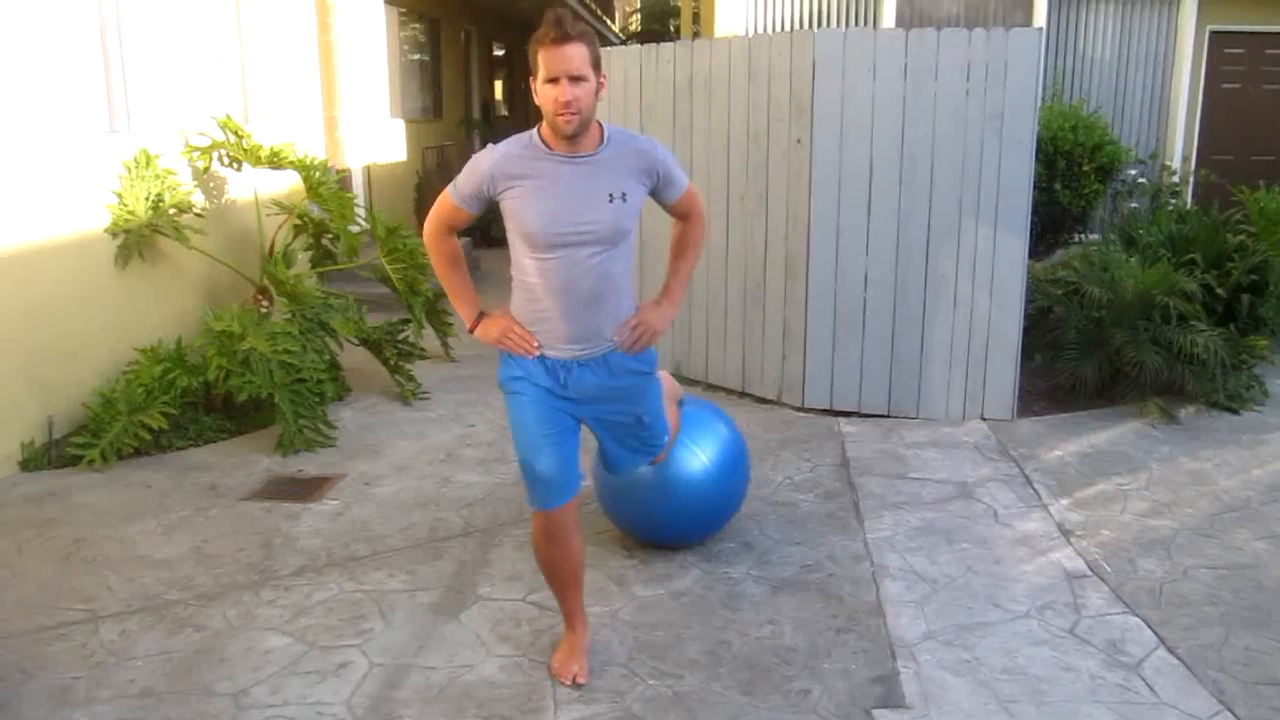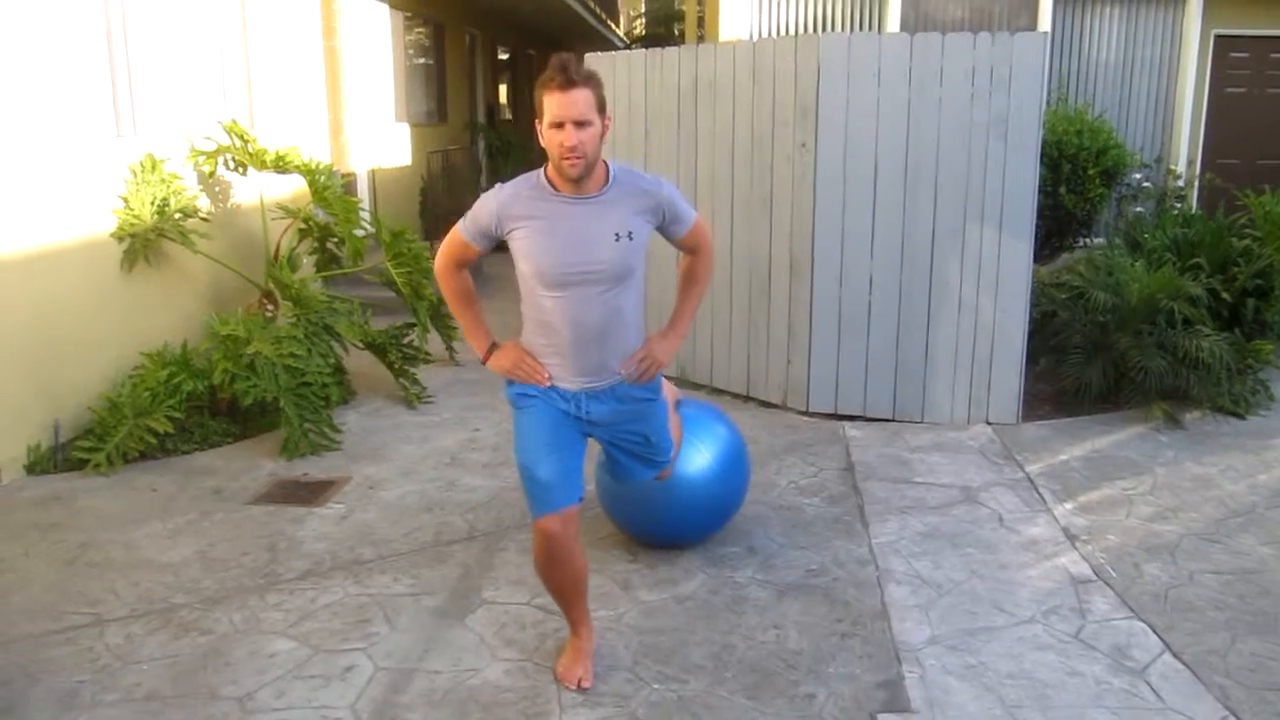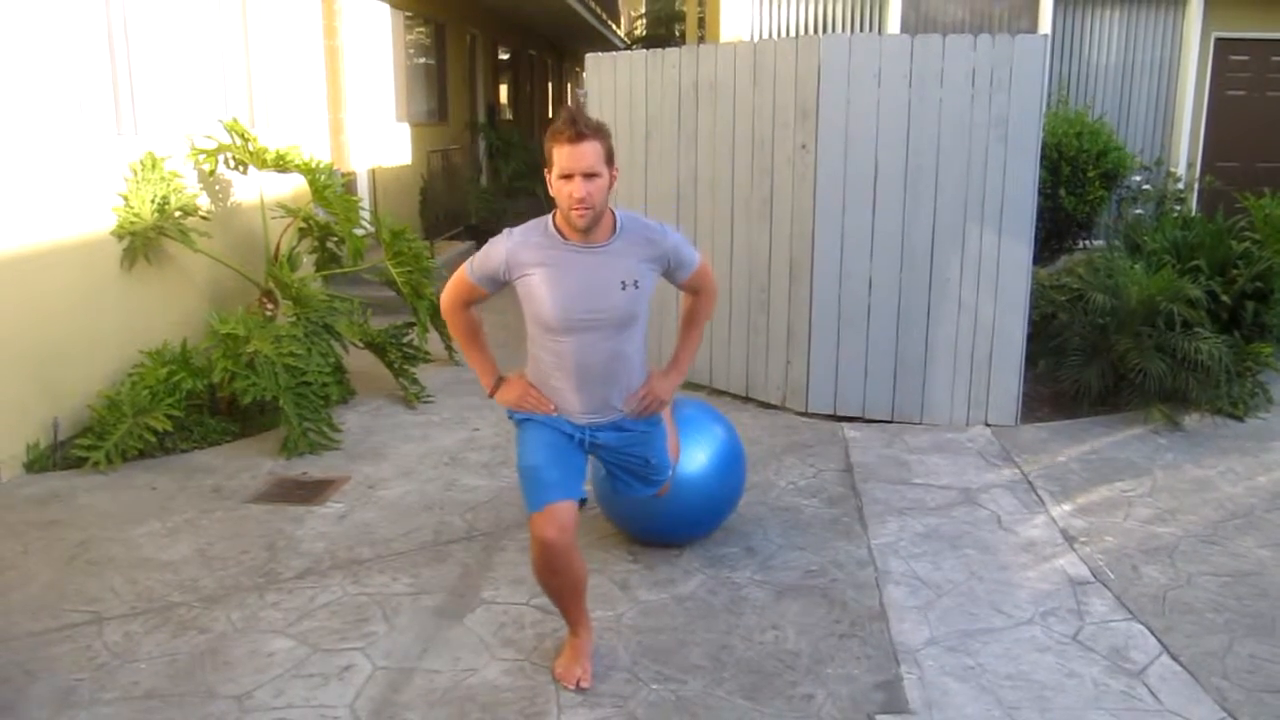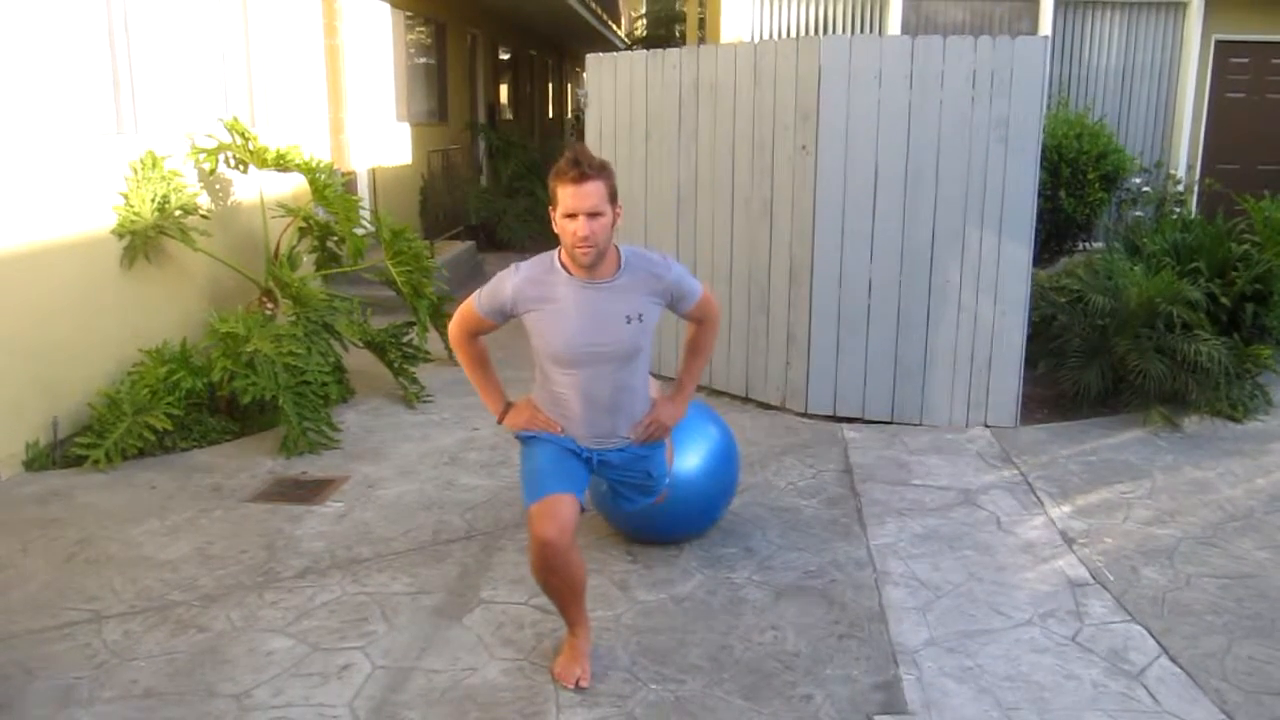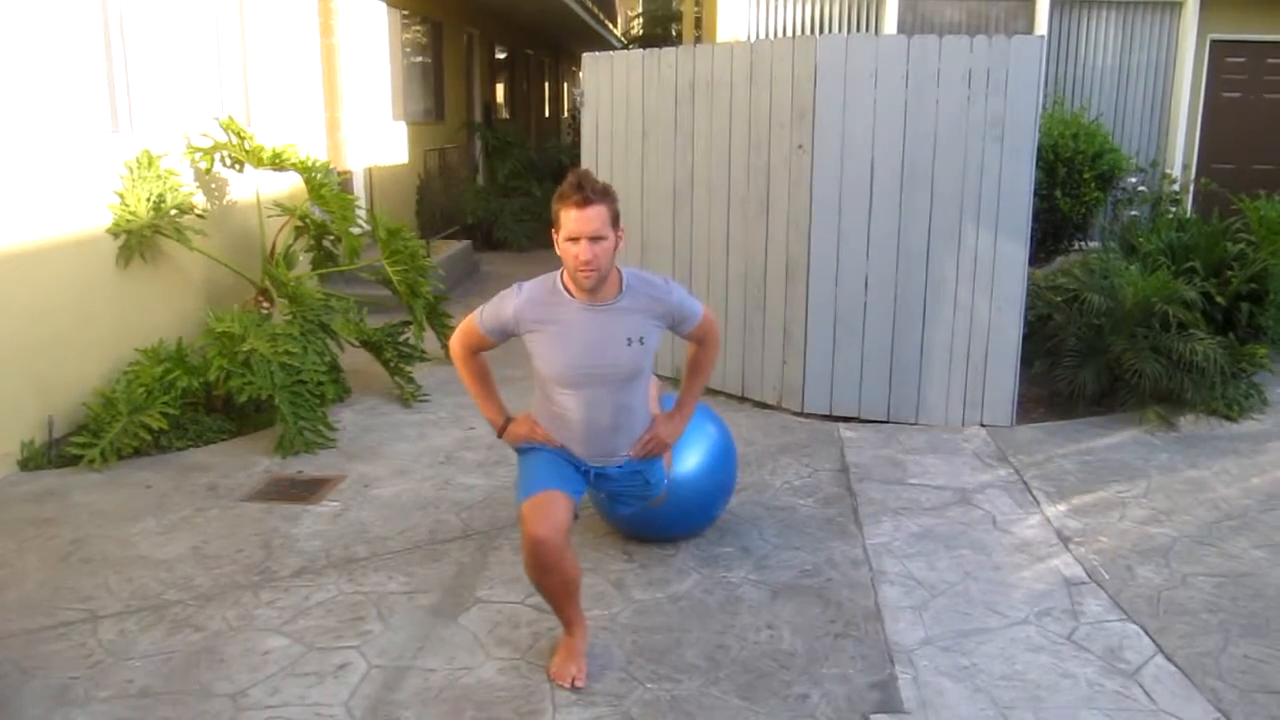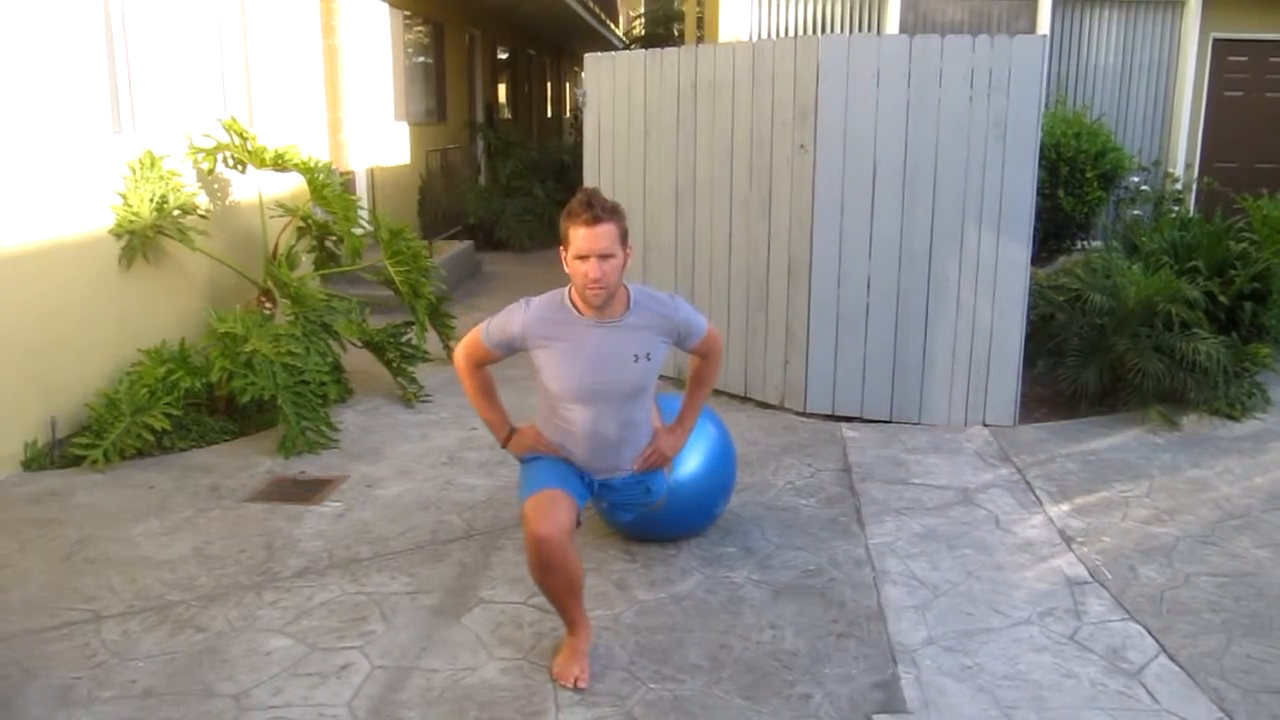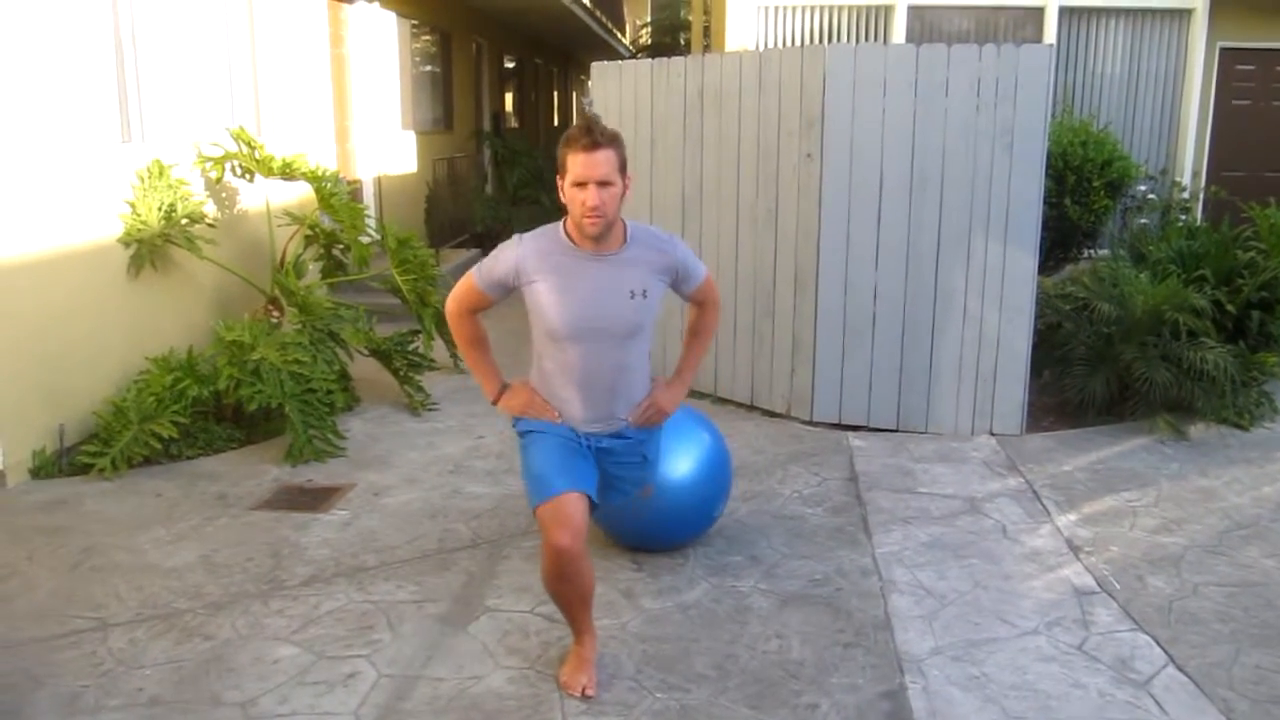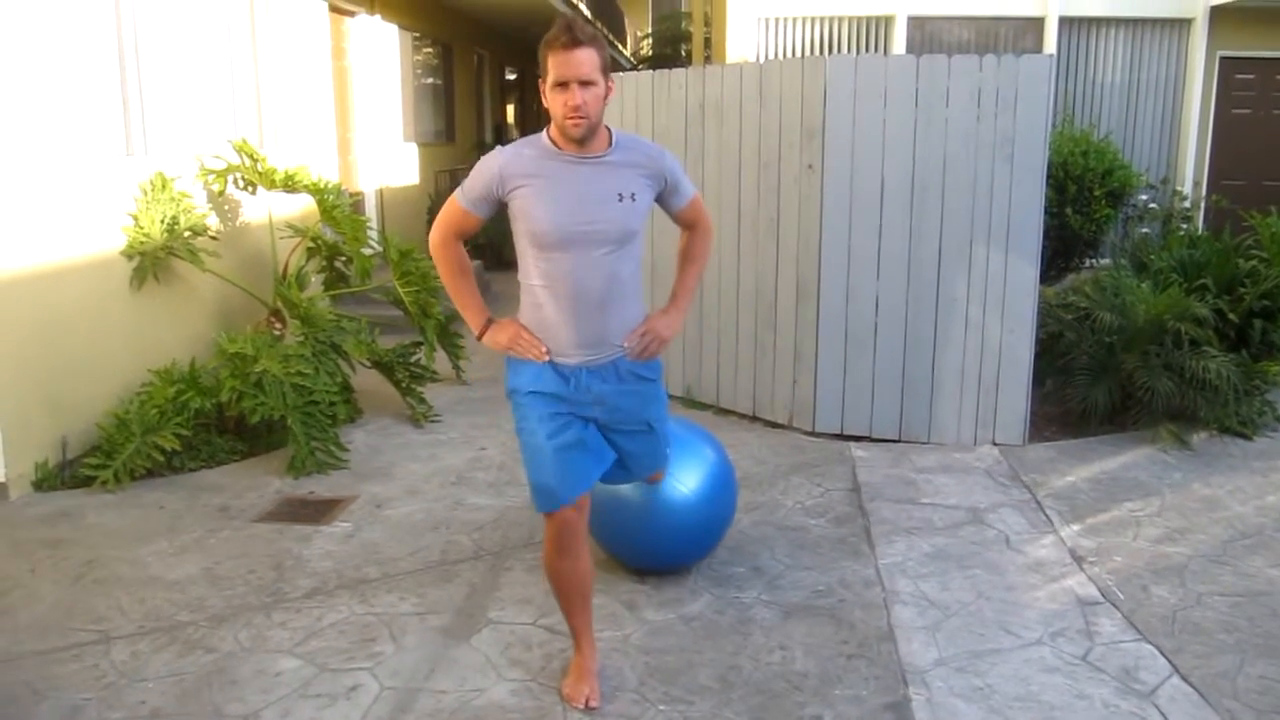
dt=0.5s
person 1, frame 1
left shoulder: (642, 156)
right shoulder: (499, 164)
left elbow: (692, 217)
right elbow: (437, 231)
left wrist: (668, 301)
right wrist: (476, 317)
left hip: (619, 358)
right hip: (534, 366)
left knee: (651, 457)
right knee: (554, 512)
left ankle: (661, 386)
right ankle: (575, 627)
person 1, frame 2
left shoulder: (649, 194)
right shoulder: (506, 204)
left elbow: (701, 249)
right elbow: (449, 264)
left wrist: (674, 334)
right wrist: (488, 348)
left hip: (626, 383)
right hip: (545, 391)
left knee: (657, 471)
right knee: (554, 528)
left ankle: (664, 398)
right ankle: (580, 632)
person 1, frame 3
left shoulder: (655, 241)
right shoulder: (514, 249)
left elbow: (703, 290)
right elbow: (454, 302)
left wrist: (674, 374)
right wrist: (495, 382)
left hip: (629, 412)
right hip: (549, 417)
left knee: (656, 489)
right knee: (551, 535)
left ankle: (662, 414)
right ankle: (579, 633)
person 1, frame 4
left shoulder: (659, 275)
right shoulder: (522, 284)
left elbow: (707, 318)
right elbow: (461, 331)
left wrist: (678, 399)
right wrist: (503, 408)
left hip: (633, 434)
right hip: (556, 435)
left knee: (651, 498)
right knee: (549, 536)
right ankle: (577, 633)
person 1, frame 5
left shoulder: (659, 297)
right shoulder: (523, 304)
left elbow: (708, 336)
right elbow: (462, 346)
left wrist: (678, 417)
right wrist: (503, 421)
left hip: (631, 450)
right hip: (554, 448)
left knee: (652, 501)
right knee: (542, 536)
right ankle: (573, 631)
person 1, frame 6
left shoulder: (666, 314)
right shoulder: (531, 319)
left elbow: (711, 351)
right elbow: (466, 358)
left wrist: (680, 430)
right wrist: (507, 434)
left hip: (634, 463)
right hip: (557, 458)
left knee: (648, 511)
right knee: (545, 535)
right ankle: (577, 631)
person 1, frame 7
left shoulder: (663, 252)
right shoulder: (524, 255)
left elbow: (708, 304)
right elbow: (458, 308)
left wrist: (680, 383)
right wrist: (499, 390)
left hip: (631, 423)
right hip: (553, 424)
left knee: (633, 502)
right knee: (565, 538)
left ankle: (607, 488)
right ankle: (583, 642)
person 1, frame 8
left shoulder: (649, 161)
right shoulder: (507, 166)
left elbow: (699, 227)
right elbow: (444, 238)
left wrist: (676, 311)
right wrist: (484, 325)
left hip: (628, 366)
right hip: (544, 373)
left knee: (649, 473)
right knee: (566, 516)
left ankle: (617, 451)
right ankle: (584, 652)
